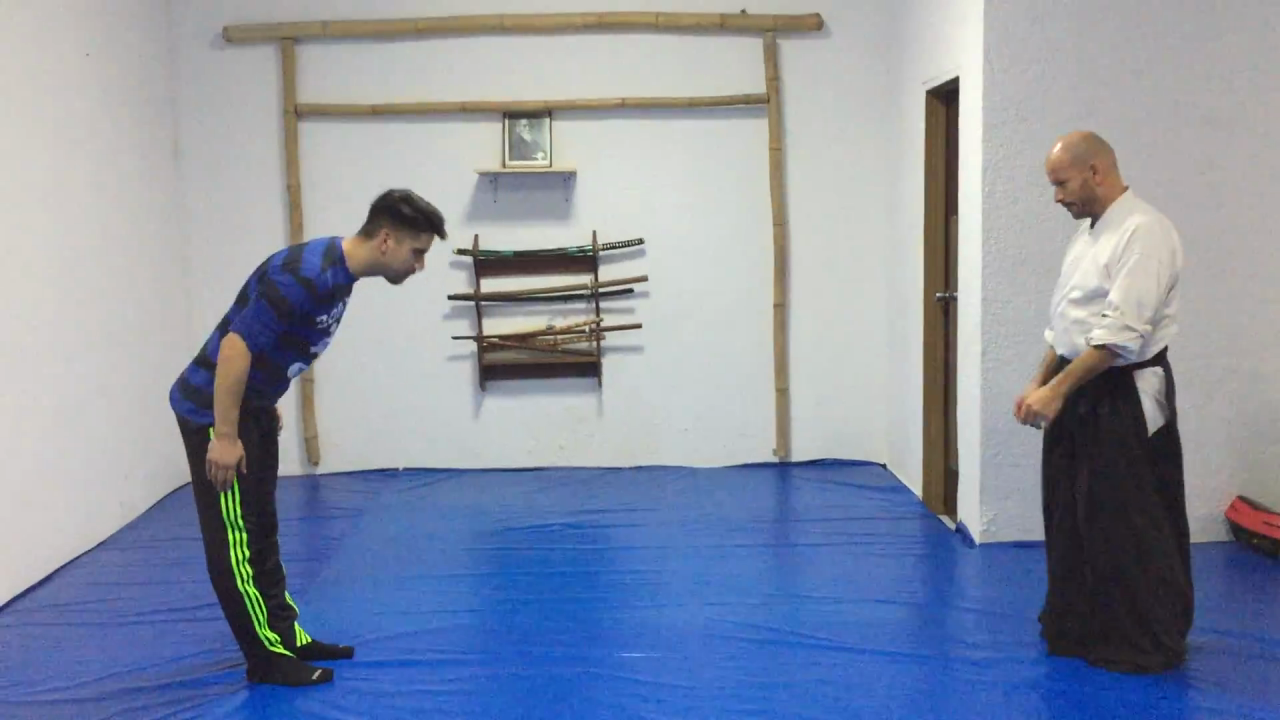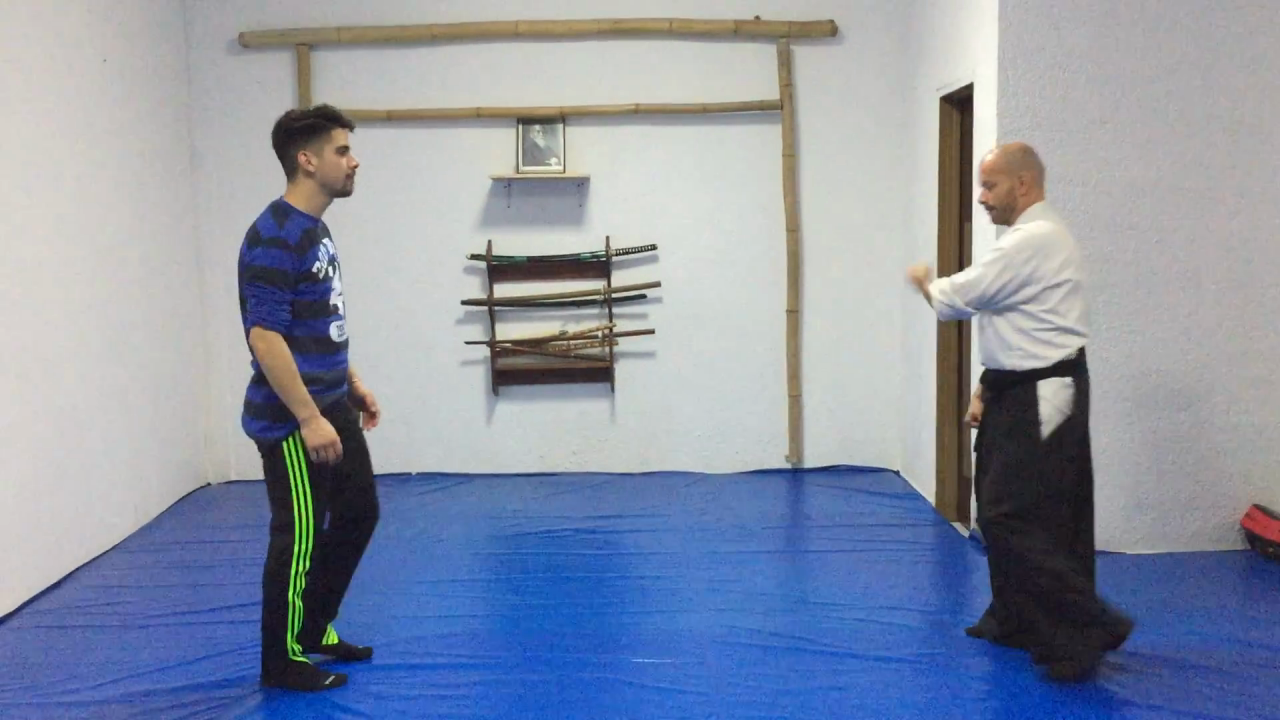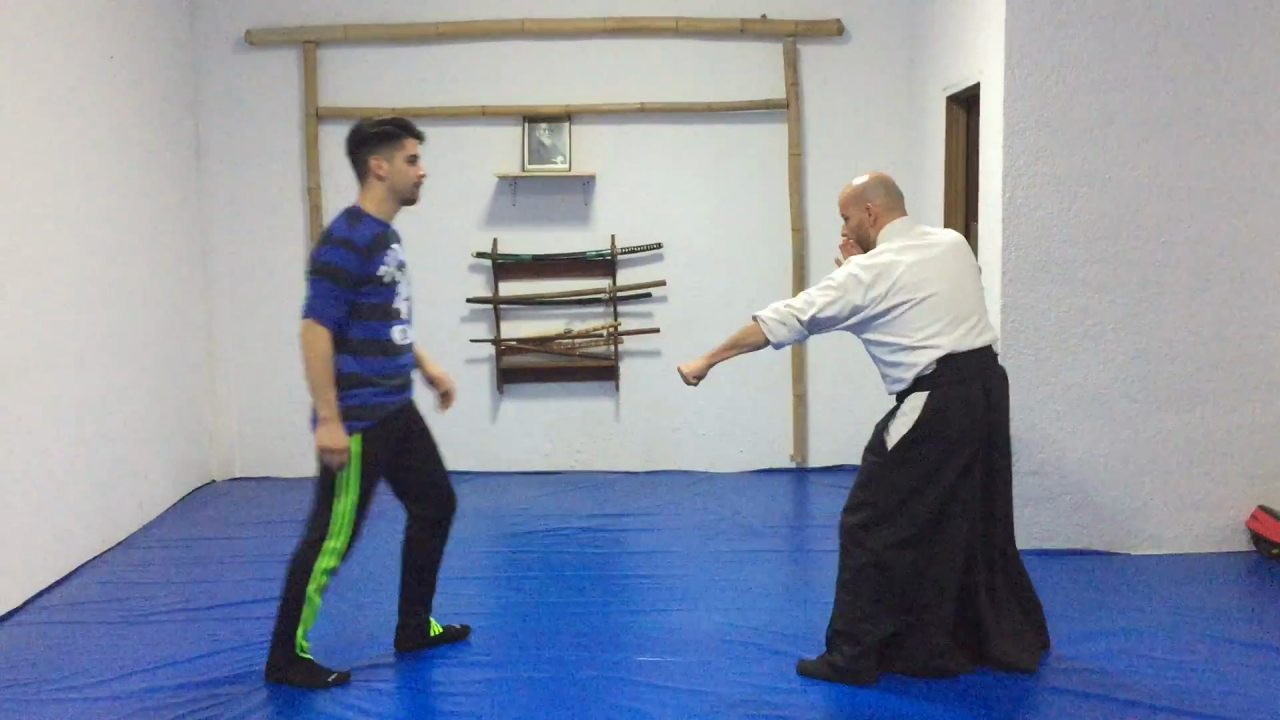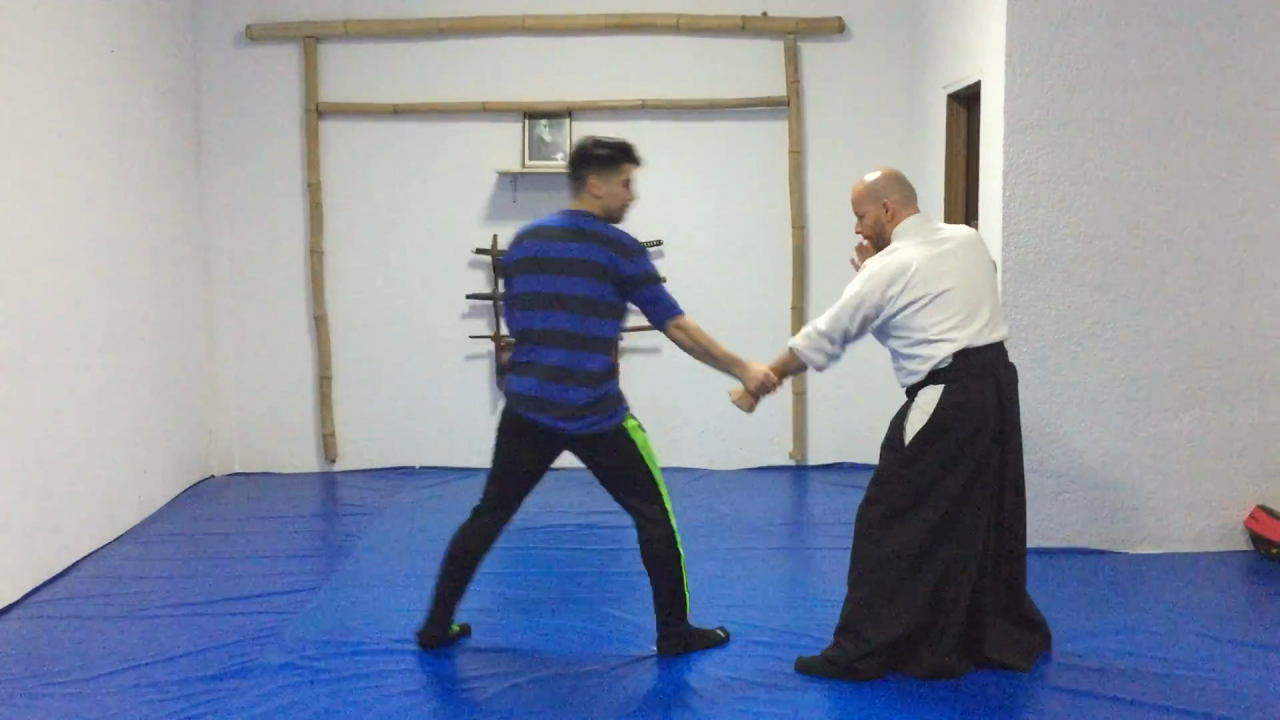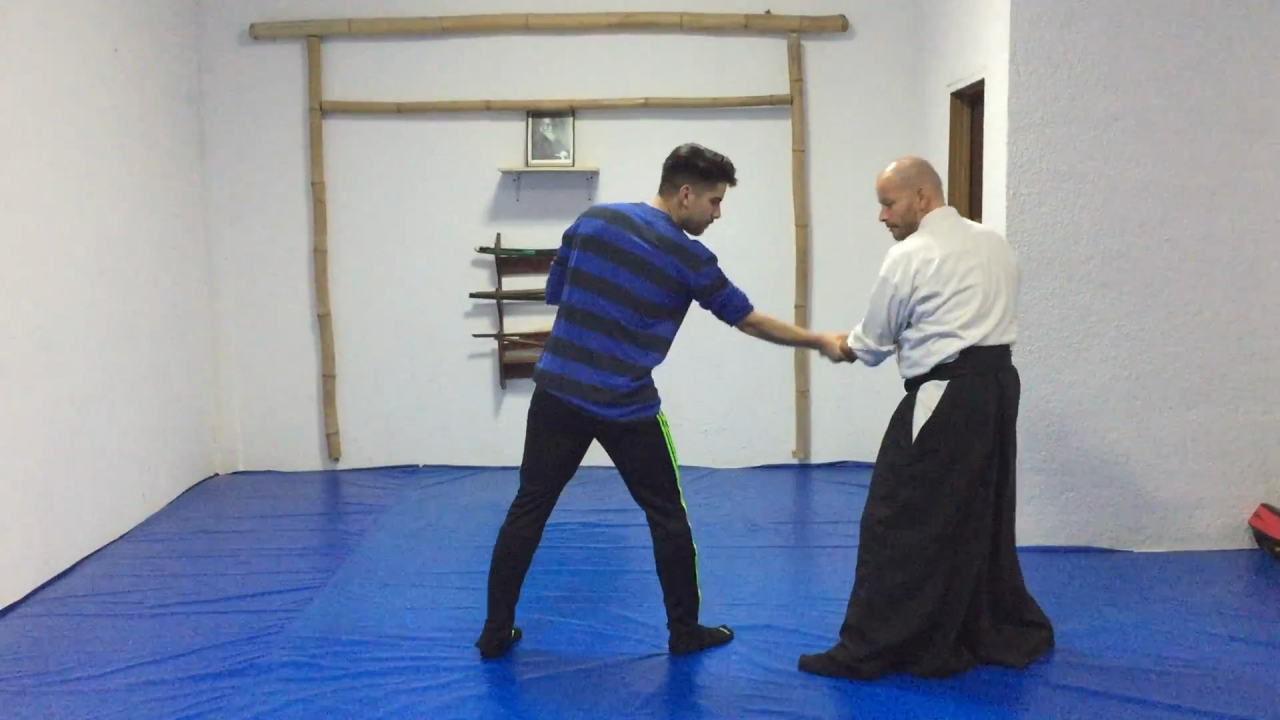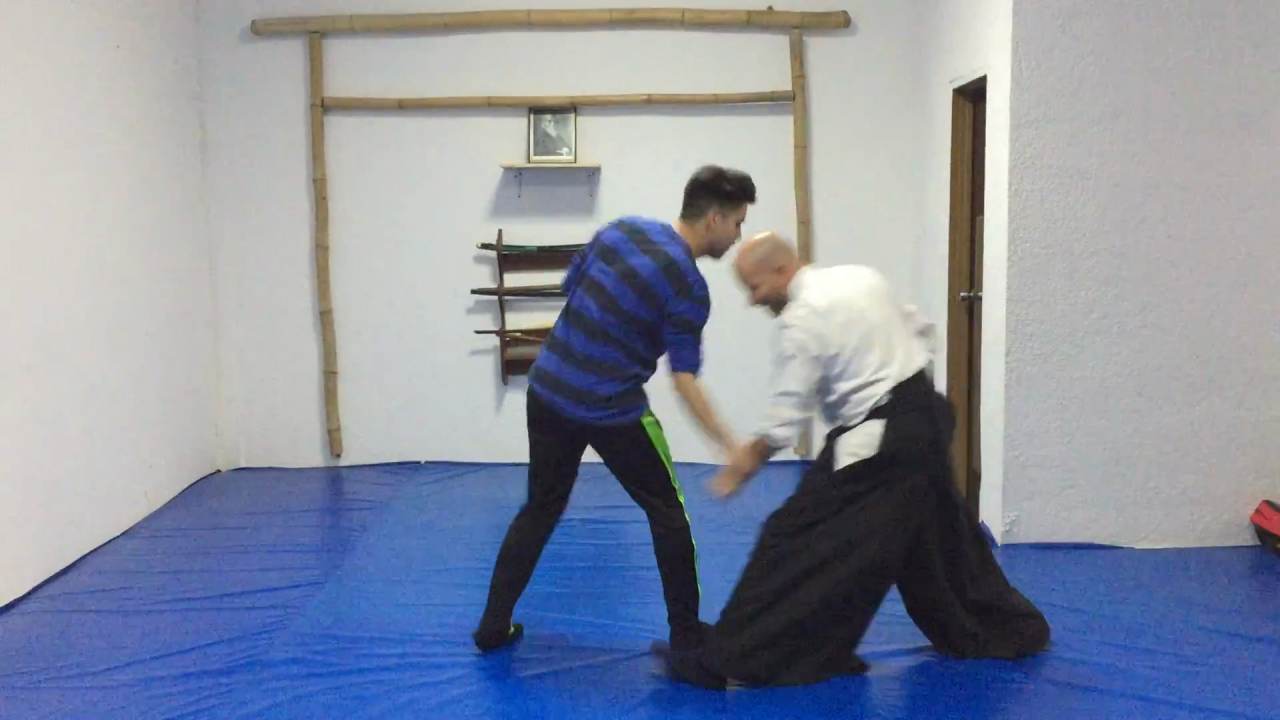
dt=0.7s
person 1, frame 1
left shoulder: (338, 271)
right shoulder: (305, 275)
right elbow: (236, 347)
right wrist: (227, 436)
left hip: (252, 406)
right hip: (215, 410)
left knee: (261, 529)
right knee: (235, 536)
left ankle: (286, 634)
right ankle: (267, 656)
person 1, frame 2
left shoulder: (316, 228)
right shoulder: (274, 237)
right elbow: (265, 337)
left wrist: (353, 384)
right wrist: (308, 418)
left hip: (330, 406)
right hip: (290, 420)
left knee: (359, 515)
right knee: (300, 538)
left ankle: (316, 632)
right ankle: (283, 660)
person 1, frame 3
left shoulder: (386, 235)
right shoulder: (347, 239)
right elbow: (318, 330)
left wrist: (427, 366)
right wrist: (328, 419)
left hip: (397, 410)
right hip: (359, 419)
left knee: (435, 507)
right knee: (332, 536)
left ankle: (417, 627)
right ankle: (288, 655)
person 1, frame 4
left shoulder: (524, 243)
right shoulder: (619, 248)
right elbow: (677, 326)
right wrist: (742, 369)
left hip: (527, 407)
right hip: (595, 413)
left knee: (492, 511)
right knee: (652, 513)
left ankle: (438, 624)
right ankle: (675, 631)
person 1, frame 5
left shoulder: (592, 219)
right shoulder: (688, 259)
left elbow: (554, 291)
right elbow: (748, 318)
right wrist: (819, 341)
left hip: (556, 390)
right hip: (625, 406)
left knee: (529, 507)
right knee: (667, 515)
left ankle: (495, 632)
right ankle: (685, 630)
person 1, frame 6
left shoulder: (622, 229)
right shoulder: (688, 286)
left elbow: (574, 285)
right elbow: (684, 380)
right wrist: (728, 443)
left hip: (548, 389)
right hip: (608, 408)
left knee: (542, 508)
right knee: (666, 509)
left ankle: (494, 625)
right ankle: (687, 628)
person 2, frame 1
left shoulder: (1144, 232)
right shoulder: (1090, 231)
left elbow: (1120, 333)
left wrist: (1056, 391)
right wrist: (1039, 381)
left hip: (1124, 397)
right hip: (1084, 391)
left knee: (1132, 523)
right knee: (1070, 509)
left ankle: (1147, 641)
right ankle: (1078, 621)
person 2, frame 2
left shoulder: (1032, 242)
right shoulder: (1033, 239)
left elbow: (957, 298)
left wrist: (926, 282)
right wrist: (985, 391)
left hip: (1041, 400)
right hip: (1021, 394)
left knee: (1010, 515)
right knee: (1008, 511)
left ankle: (1084, 631)
right ankle: (1021, 621)
person 2, frame 3
left shoulder: (871, 271)
right shoulder: (953, 245)
left elbow: (786, 319)
left wrist: (707, 360)
left hip: (936, 406)
right hip: (985, 391)
left knee: (875, 526)
right knee: (978, 520)
left ankle: (853, 655)
right ankle: (1006, 639)
person 2, frame 4
left shoulder: (887, 269)
right shoulder: (969, 241)
left elbow: (820, 341)
left hip: (947, 400)
right hip: (996, 386)
left knee: (892, 523)
right knee: (988, 517)
left ankle: (859, 652)
right ankle: (1007, 636)
person 2, frame 5
left shoulder: (910, 255)
right shoulder: (995, 243)
left elbow: (872, 344)
left wrist: (841, 346)
left hip: (946, 398)
right hip: (998, 387)
left knee: (900, 522)
right knee: (982, 516)
left ankle: (868, 650)
right ankle: (1009, 632)
person 2, frame 6
left shoulder: (800, 320)
right shoulder: (861, 279)
left elbow: (785, 421)
right elbow: (919, 332)
left wrist: (746, 462)
left hip: (879, 437)
right hip: (927, 416)
left knee: (797, 535)
right knee: (944, 533)
left ankle: (733, 656)
right ankle: (1009, 632)
